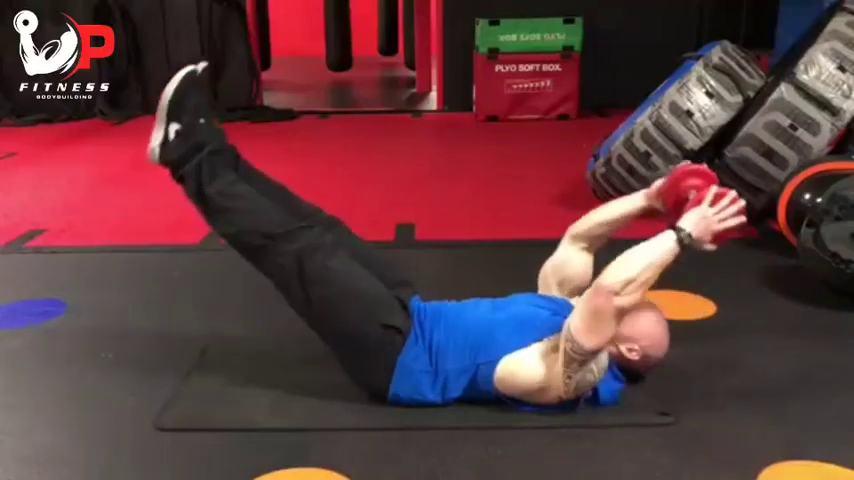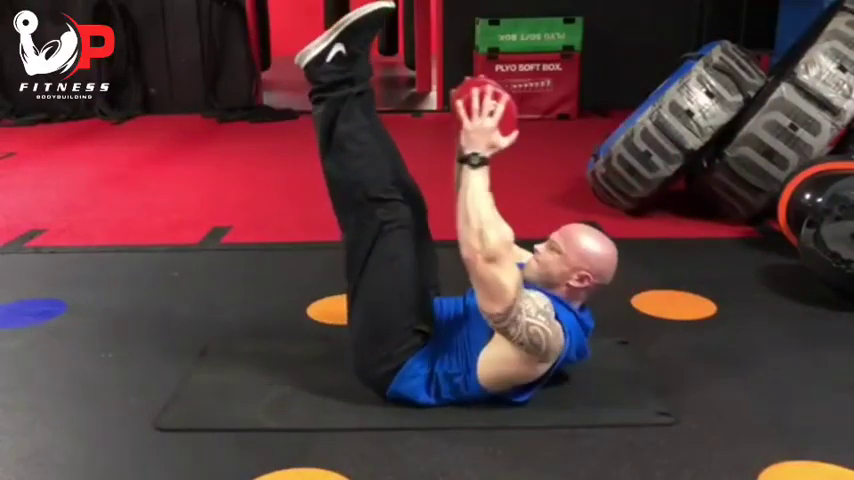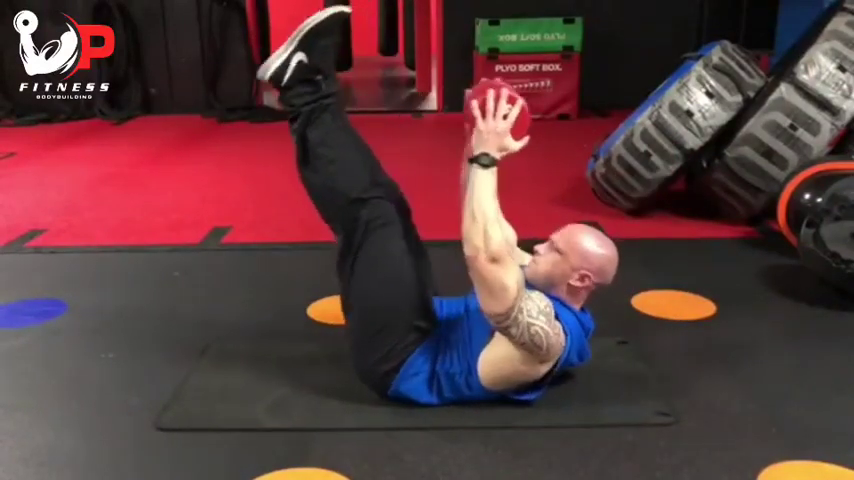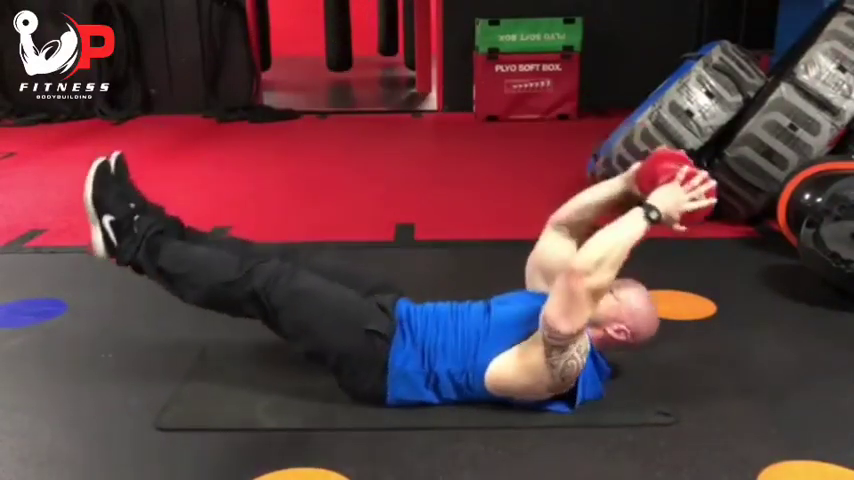
dt=1s
person 1, frame 1
left shoulder: (585, 374)
right shoulder: (574, 318)
left elbow: (611, 293)
right elbow: (579, 238)
left wrist: (680, 235)
right wrist: (651, 198)
left hip: (399, 362)
right hip: (414, 320)
left knee: (304, 249)
right knee: (321, 233)
left ankle: (197, 159)
right ankle: (204, 155)
person 1, frame 2
left shoulder: (541, 329)
right shoulder: (540, 283)
left elbow: (482, 255)
right elbow: (492, 231)
left wrist: (474, 159)
right wrist: (475, 147)
left hip: (399, 362)
right hip: (424, 332)
left knee: (384, 213)
right knee: (402, 206)
left ankle: (341, 84)
person 1, frame 3
left shoulder: (545, 331)
right shoulder: (546, 292)
left elbow: (484, 255)
right elbow: (487, 224)
left wrist: (485, 159)
right wrist: (479, 145)
left hip: (401, 360)
right hip: (426, 328)
left knee: (369, 216)
right knee: (385, 206)
left ankle: (307, 99)
right ankle: (308, 91)
person 1, frame 4
left shoulder: (566, 364)
right shoulder: (557, 309)
left elbow: (583, 272)
right elbow: (562, 227)
left wrist: (650, 214)
right wrist: (628, 184)
left hip: (388, 359)
right hip: (399, 317)
left knee: (269, 287)
right knee: (285, 264)
left ankle: (136, 243)
right ankle: (150, 232)
